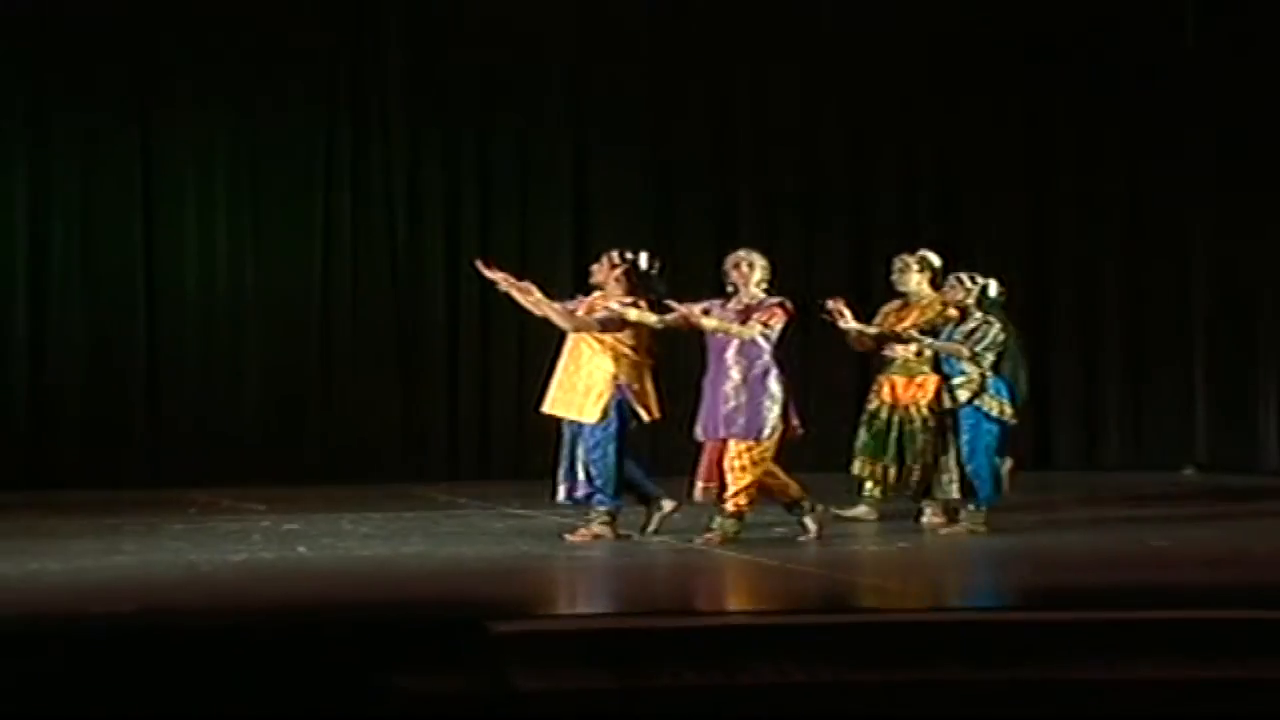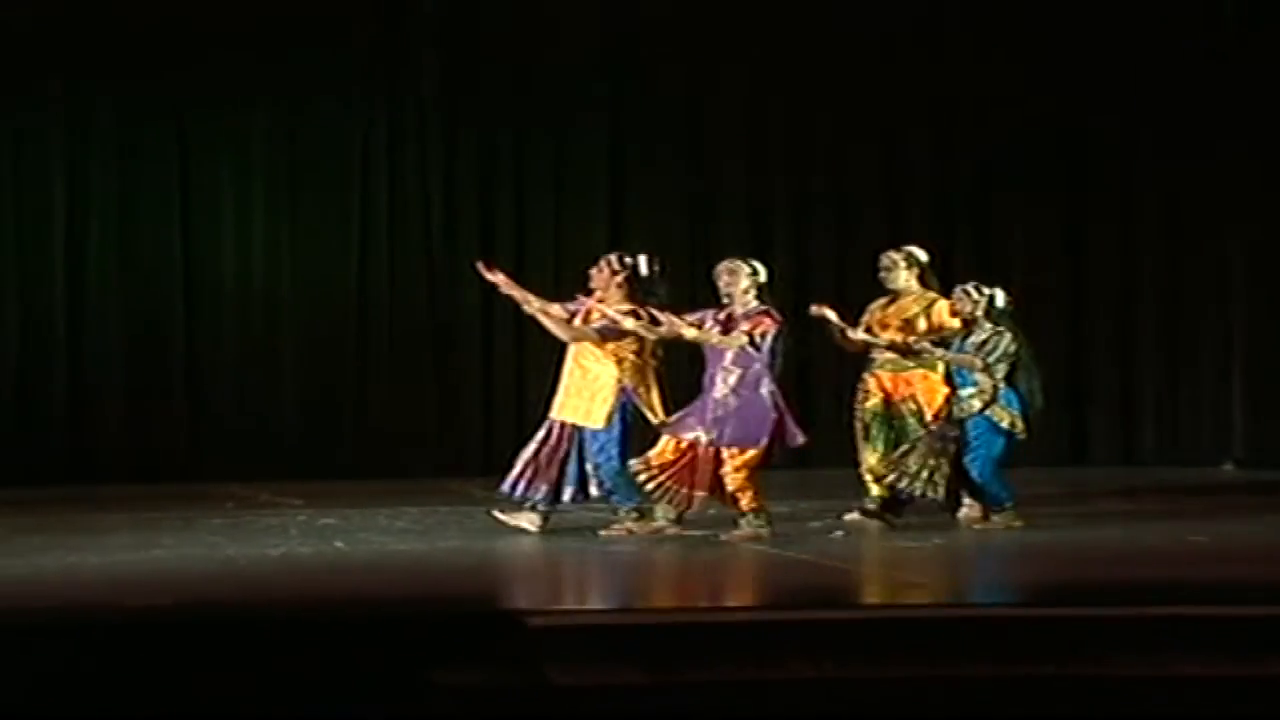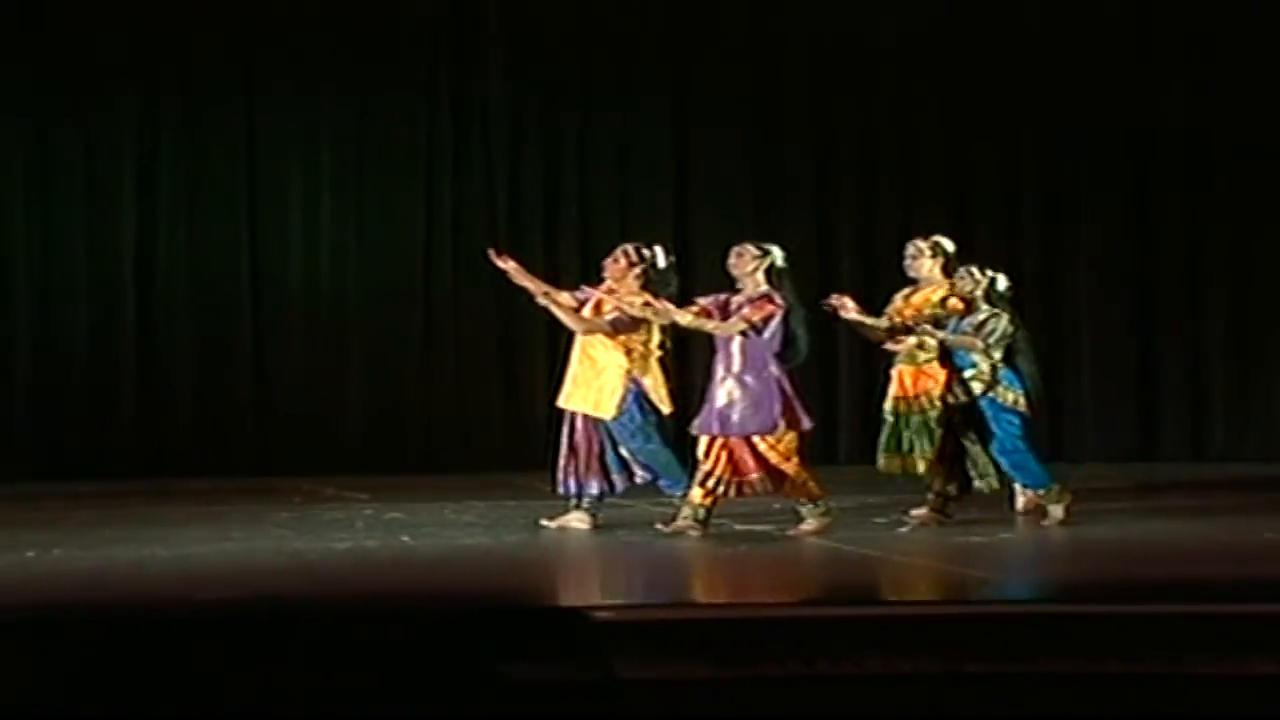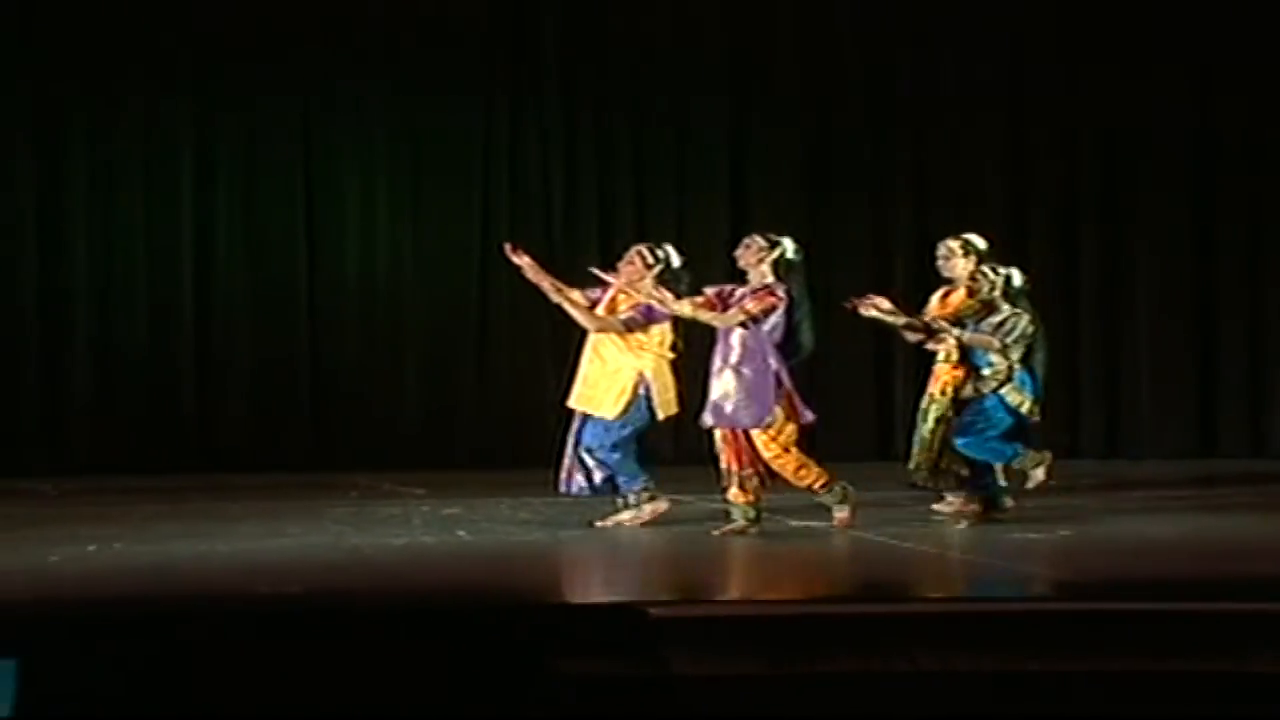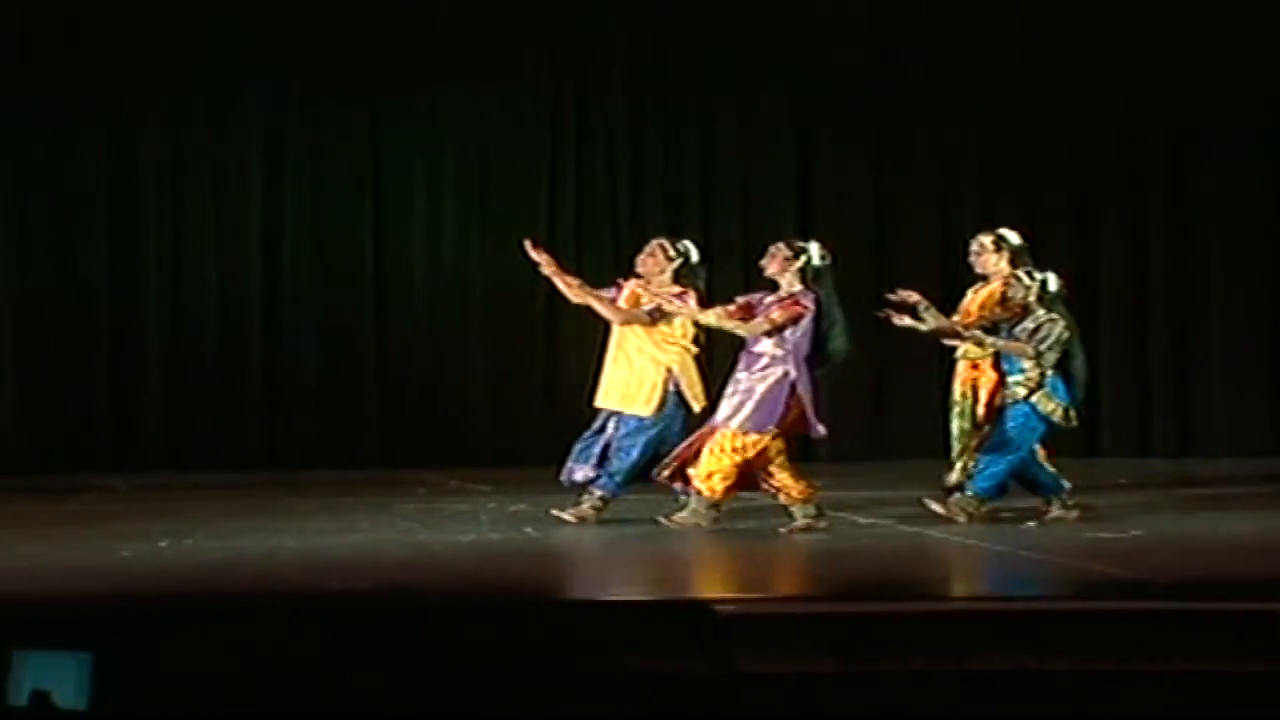
dt=0.4s
person 1, frame 1
left shoulder: (774, 307)
right shoulder: (715, 307)
left elbow: (747, 332)
right elbow: (670, 319)
left wrist: (706, 323)
right wrist: (637, 315)
left hip: (756, 393)
right hip: (722, 394)
left knee: (742, 460)
right knee: (753, 463)
left ankle: (728, 524)
right ankle: (803, 508)
person 1, frame 2
left shoulder: (764, 316)
right shoulder: (711, 317)
left elbow: (732, 342)
right elbow: (662, 332)
left wrist: (690, 332)
left hip: (749, 401)
right hip: (716, 400)
left knee: (734, 466)
right knee: (673, 448)
left ankle: (756, 522)
right ankle: (669, 516)
person 1, frame 3
left shoulder: (770, 300)
right shoulder: (725, 302)
left elbow: (726, 329)
right elbow: (682, 315)
left wrist: (683, 318)
right wrist: (638, 310)
left hip: (759, 389)
right hip: (728, 389)
left knee: (778, 456)
right knee: (713, 453)
left ankle: (818, 511)
right ankle: (693, 518)
person 1, frame 4
left shoulder: (775, 293)
right shoulder: (732, 293)
left elbow: (725, 320)
right elbow: (689, 306)
left wrist: (679, 307)
right wrist: (646, 296)
left hip: (760, 381)
right hip: (731, 383)
left knee: (775, 448)
right knee: (733, 450)
left ankle: (836, 494)
right ankle: (745, 514)
person 1, frame 5
left shoulder: (802, 301)
right shoulder: (764, 300)
left elbow: (751, 329)
right elbow: (718, 314)
left wrist: (707, 318)
right wrist: (679, 307)
left hip: (777, 386)
right hip: (757, 385)
left knee: (727, 443)
right knee: (767, 456)
left ankle: (703, 509)
right ankle: (808, 511)
person 2, frame 1
left shoulder: (626, 309)
right shoulder: (594, 301)
left elbow: (573, 324)
right elbow: (545, 309)
left wrist: (538, 298)
right wrist: (505, 282)
left hip: (609, 393)
right hip: (587, 392)
left knee: (600, 453)
right knee: (601, 454)
left ankle: (603, 520)
right ankle: (656, 501)
person 2, frame 2
left shoulder: (625, 316)
right shoulder: (594, 304)
left elbow: (572, 335)
right elbow: (551, 311)
left wrist: (535, 309)
right wrist: (505, 284)
left hip: (610, 397)
right hip: (585, 396)
left knee: (605, 457)
right knee: (558, 451)
left ankle: (633, 515)
right ankle: (536, 512)
person 2, frame 3
left shoulder: (638, 307)
right shoulder: (603, 293)
left elbow: (585, 326)
right elbow: (561, 297)
left wrist: (546, 300)
right wrist: (516, 271)
left hip: (623, 389)
right hip: (595, 387)
left knee: (643, 446)
right knee: (588, 448)
right ankle: (584, 510)
person 2, frame 4
left shoulder: (652, 308)
right shoulder: (614, 293)
left elbow: (597, 325)
right elbow: (573, 296)
left wrist: (559, 297)
right wrist: (530, 267)
left hip: (634, 387)
right hip: (610, 386)
left knee: (597, 442)
right knee: (616, 446)
left ankle: (647, 498)
right ankle: (632, 506)
person 2, frame 5
left shoulder: (676, 298)
right shoulder: (630, 290)
left elbow: (623, 317)
right elbow: (581, 297)
left wrist: (585, 292)
right wrist: (548, 266)
left hip: (660, 383)
right hip: (634, 383)
left knee: (631, 443)
right knee: (668, 446)
left ankle: (592, 504)
person 3, frame 1
left shoulder: (946, 308)
right shoulder: (892, 310)
right elbow: (865, 344)
left wrist: (916, 350)
right wrist: (849, 322)
left hip: (928, 386)
right hip: (891, 384)
left knee: (928, 445)
right knee: (877, 439)
left ankle: (933, 506)
right ankle: (868, 503)
person 3, frame 2
left shoulder: (936, 305)
right shoulder: (879, 307)
right elbow: (854, 344)
left wrist: (904, 351)
right wrist: (834, 321)
left hip: (917, 383)
right hip: (878, 382)
left knee: (913, 443)
right knee: (873, 442)
left ankle: (892, 506)
right ankle: (876, 501)
person 3, frame 3
left shoulder: (952, 295)
right shoulder: (904, 296)
right elbow: (880, 333)
left wrist: (915, 340)
right wrist: (855, 313)
left hip: (939, 375)
right hip: (906, 376)
left knee: (941, 437)
right knee: (914, 438)
left ankle: (938, 499)
right ankle: (937, 497)
person 3, frame 4
right shoulder: (941, 296)
right elbow: (917, 334)
left wrist: (949, 342)
right wrist: (890, 312)
left hip: (972, 372)
right hip: (947, 372)
left knee: (952, 430)
right knee: (939, 430)
left ankle: (957, 492)
person 3, frame 5
right shoulder: (976, 291)
right elbow: (954, 329)
right wrist: (921, 306)
left hip: (996, 370)
right hip: (970, 370)
right knee: (970, 430)
person 4, frame 1
left shoulder: (991, 326)
right shoulder: (953, 325)
left elbow: (965, 351)
left wrist: (925, 342)
left hip: (982, 399)
right hip: (960, 399)
left knee: (976, 455)
right knee: (959, 454)
left ankle: (975, 516)
person 4, frame 2
left shoulder: (1001, 337)
right shoulder: (964, 336)
left elbow: (977, 362)
left wrist: (937, 353)
left hip: (992, 410)
right hip: (968, 407)
left knee: (981, 463)
left ankle: (1006, 513)
person 4, frame 3
left shoulder: (998, 318)
right shoulder: (959, 319)
left elbow: (978, 344)
left wrist: (938, 336)
left hip: (997, 392)
right hip: (972, 393)
left knee: (1009, 447)
left ankle: (1053, 496)
person 4, frame 4
left shoulder: (1018, 319)
right shoulder: (975, 318)
left elbow: (996, 344)
right elbow: (945, 334)
left wrist: (955, 333)
left hip: (1004, 393)
right hip: (981, 392)
left knee: (965, 438)
right knee: (981, 451)
left ankle: (1030, 460)
right ankle: (988, 500)
person 4, frame 5
left shoulder: (1055, 324)
right shoulder: (1012, 323)
left elbow: (1030, 352)
right elbow: (956, 330)
left wrist: (987, 341)
right wrist: (925, 308)
left hip: (1038, 401)
right hip: (1017, 399)
left knee: (1002, 451)
right knee: (1018, 456)
left ankle: (965, 504)
right ankle: (1061, 501)
